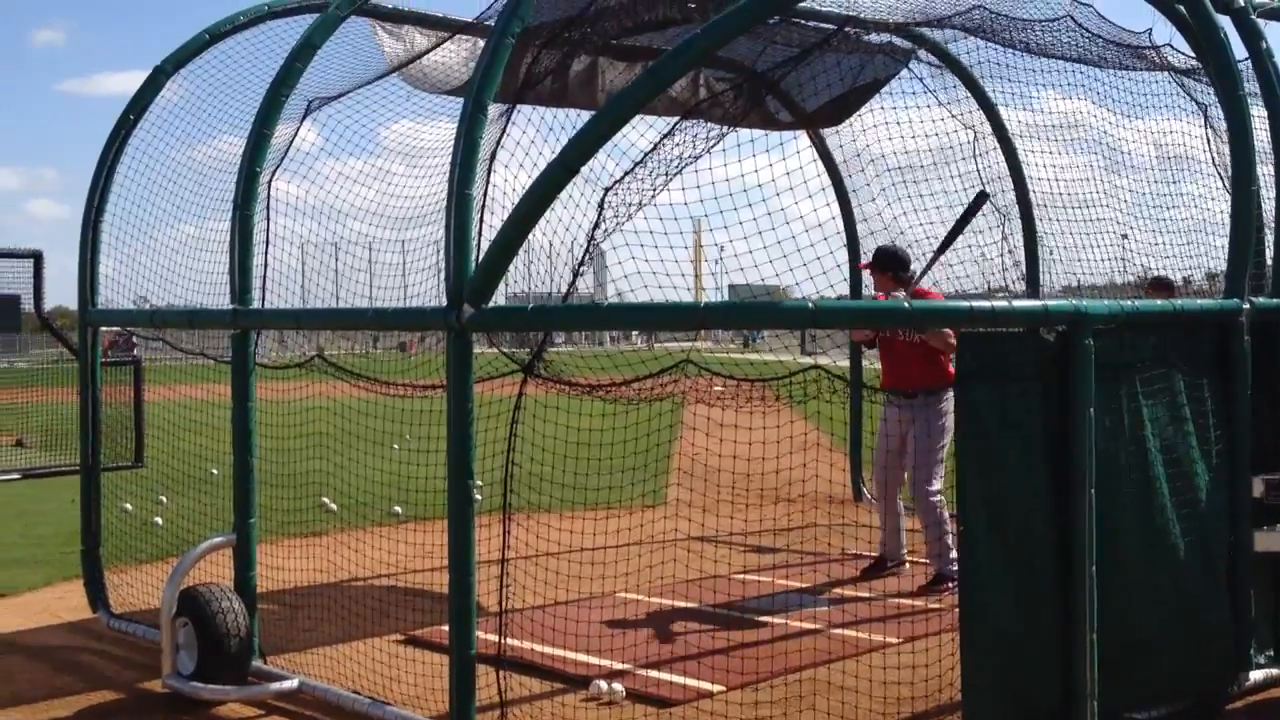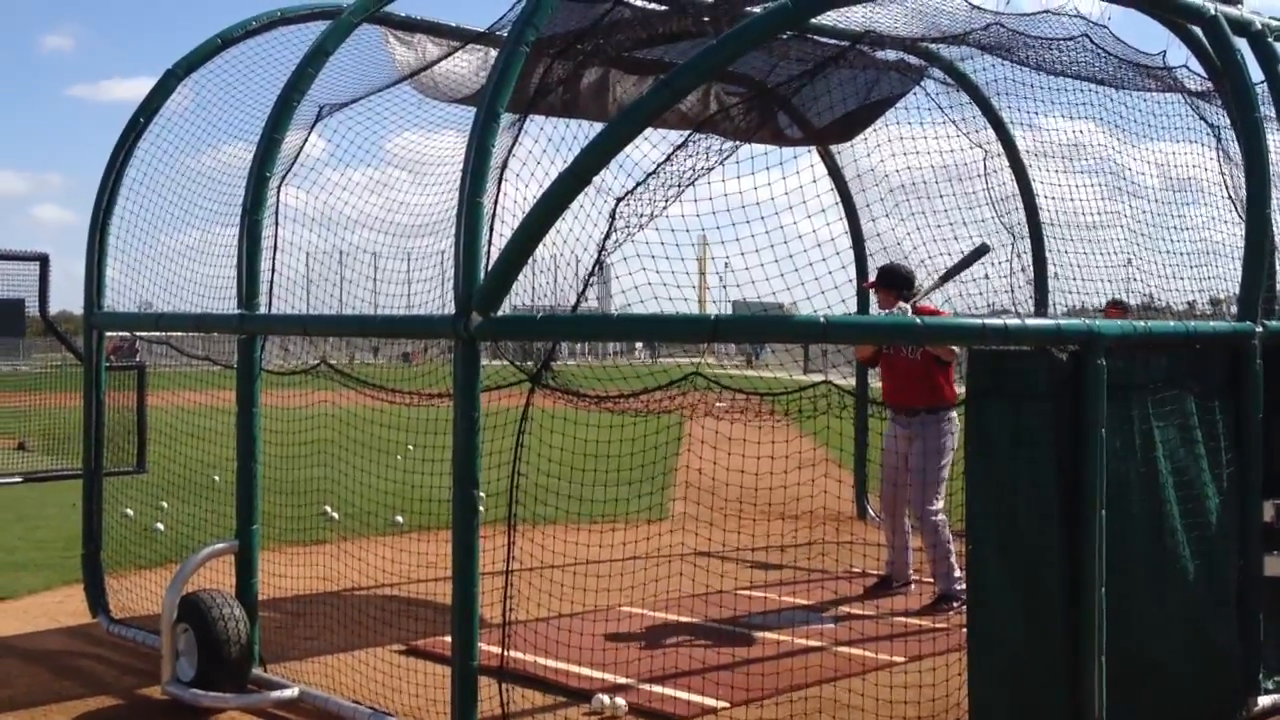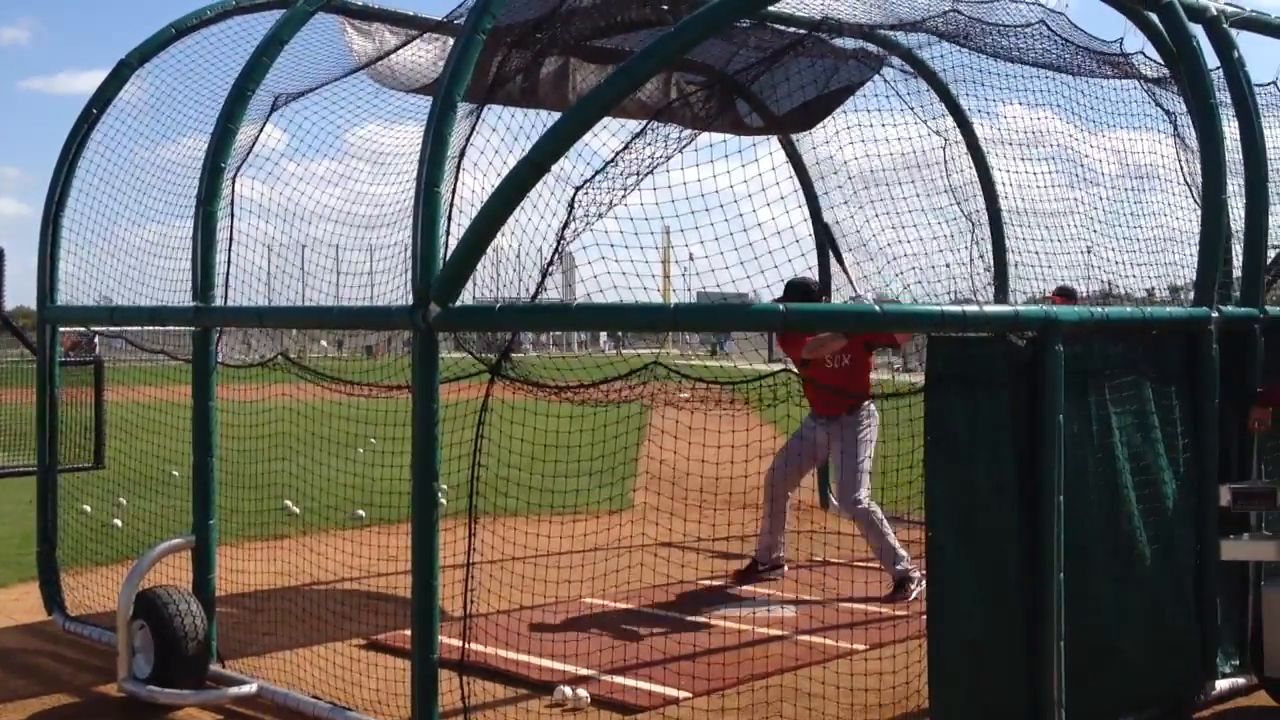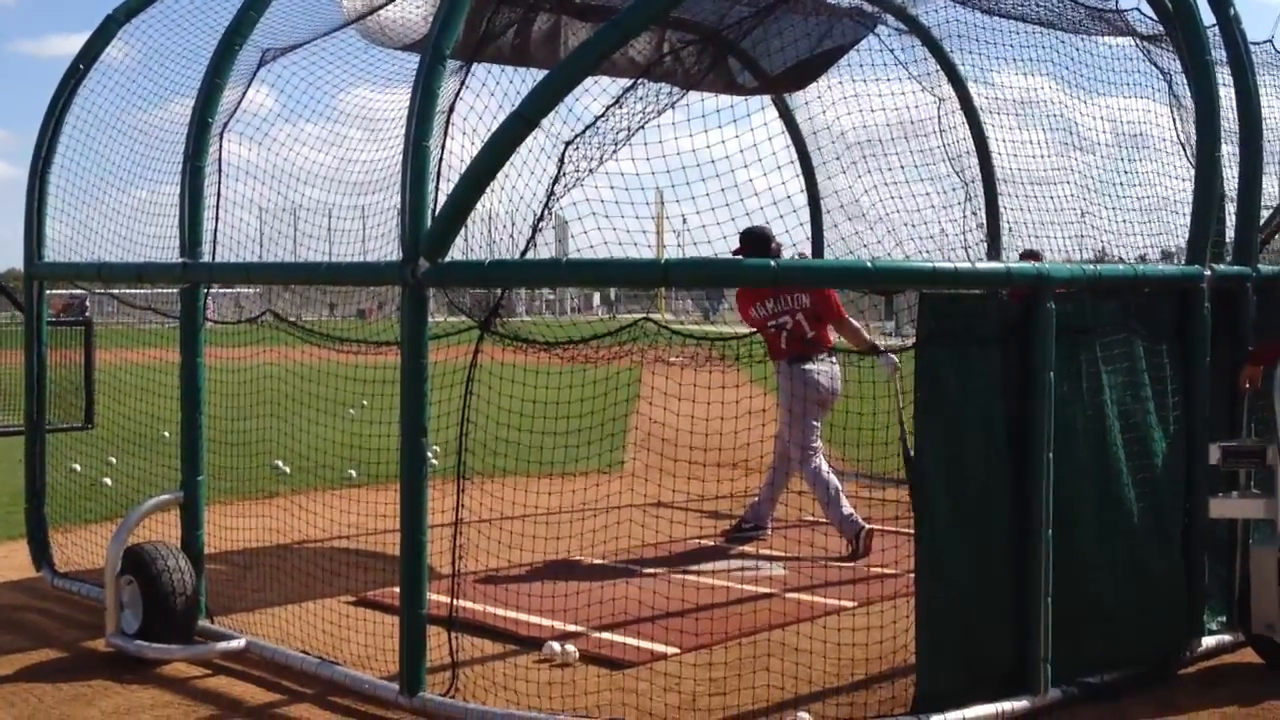
dt=1s
person 1, frame 1
left shoulder: (931, 301)
left elbow: (949, 343)
right elbow: (859, 334)
left hip: (931, 405)
right hip: (895, 404)
left knee: (925, 488)
right knee: (885, 483)
left ankle: (948, 569)
right ankle: (892, 554)
person 1, frame 2
left shoulder: (935, 319)
left elbow: (951, 353)
right elbow: (860, 352)
left hip: (935, 423)
right hip: (899, 421)
left knee: (925, 507)
right knee: (892, 502)
left ankle: (953, 589)
right ankle: (899, 574)
person 1, frame 3
left shoulder: (852, 332)
right shoulder: (791, 333)
left elbow: (904, 335)
right elbow: (812, 350)
left hip: (853, 422)
right hip: (818, 420)
left knee: (853, 500)
right knee: (777, 481)
left ankle: (905, 572)
right ankle: (769, 559)
person 1, frame 4
left shoulder: (746, 297)
right elbow: (841, 322)
right wrist: (876, 350)
left hip: (796, 375)
right hip: (828, 369)
left knee: (807, 457)
right knee: (785, 450)
left ankle: (853, 529)
right ankle: (757, 519)
